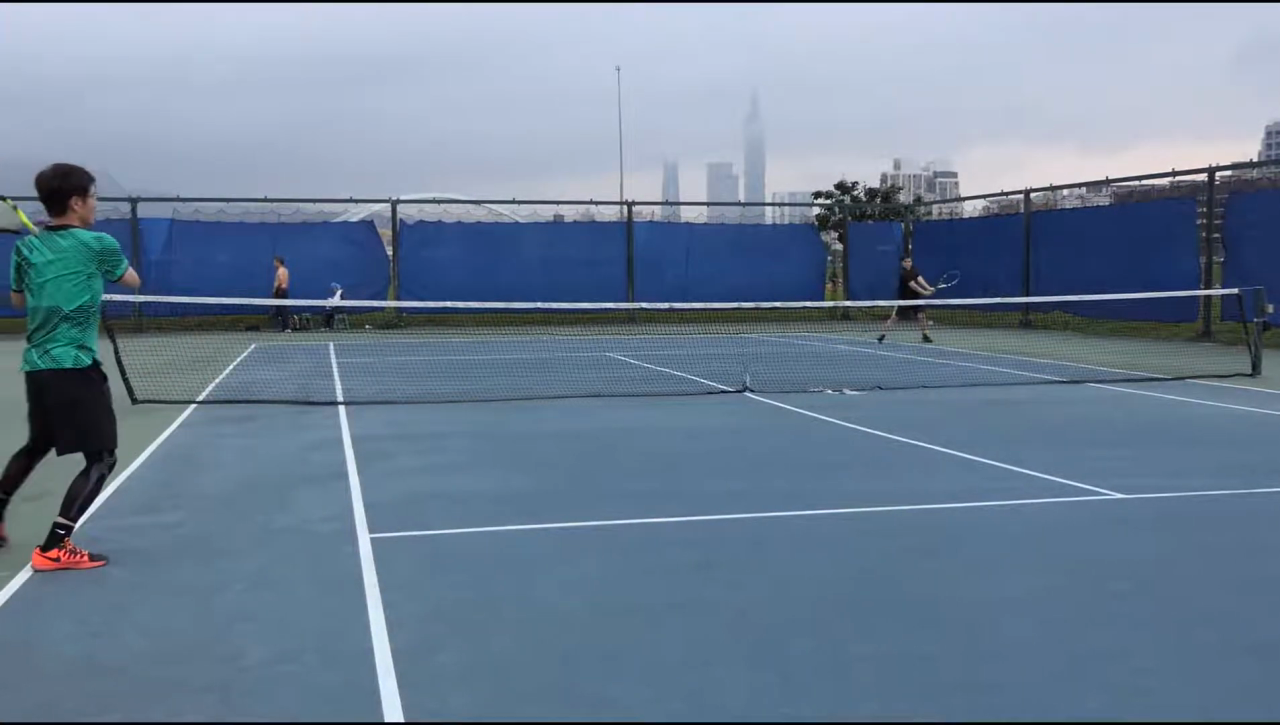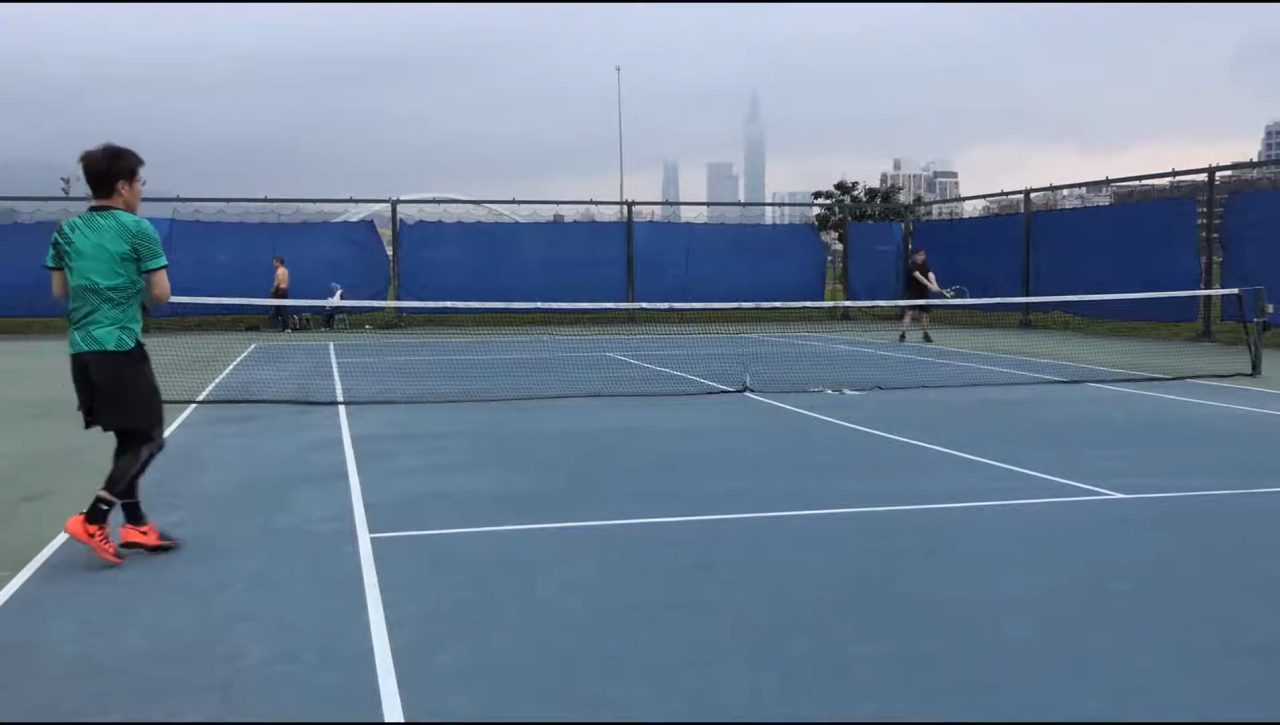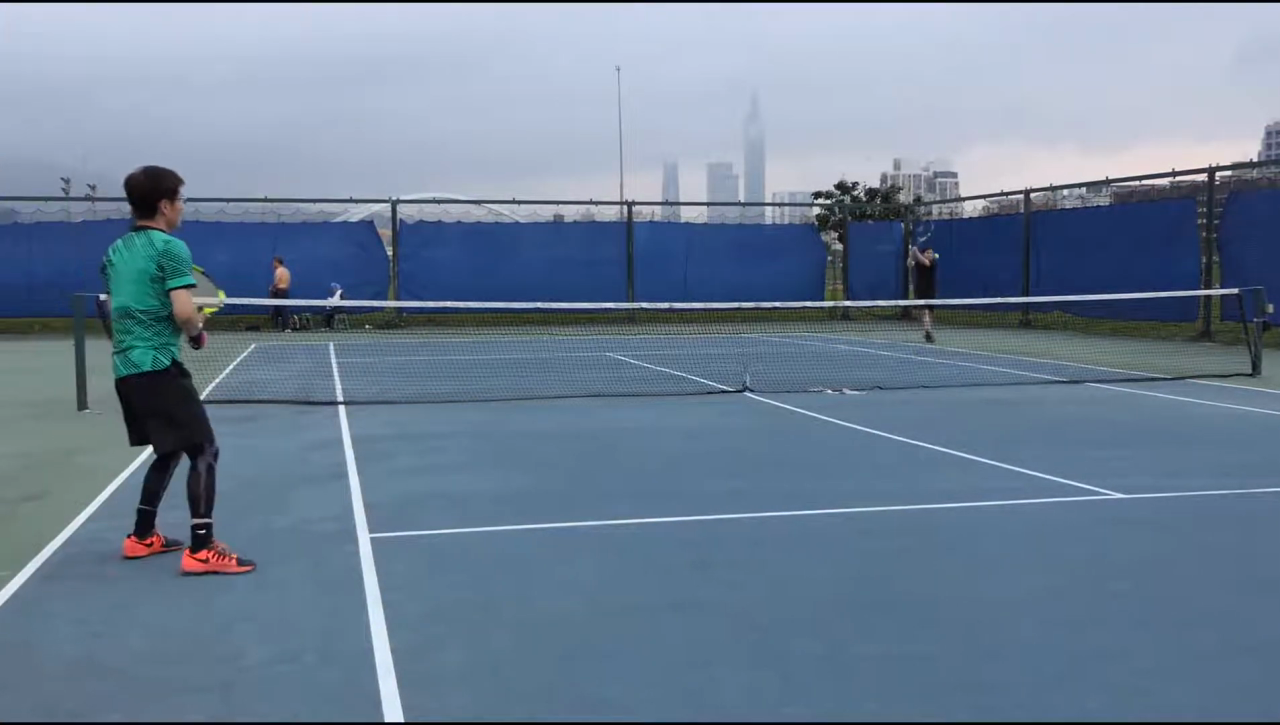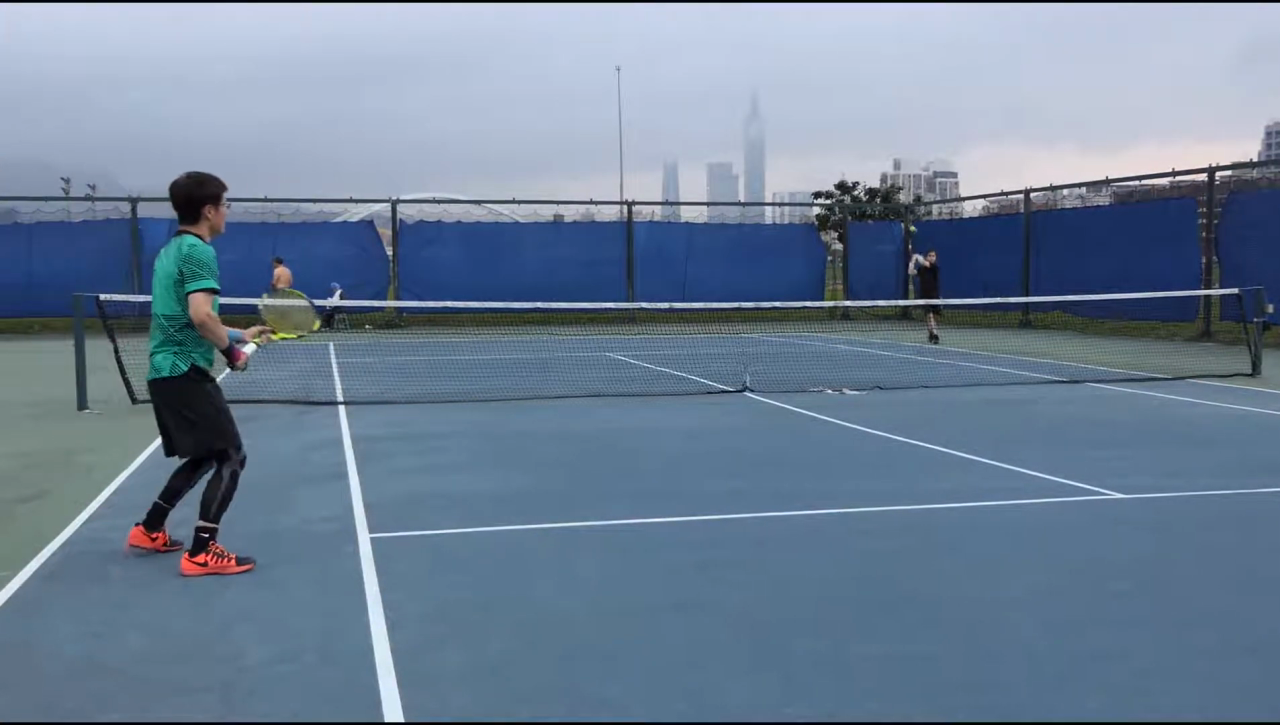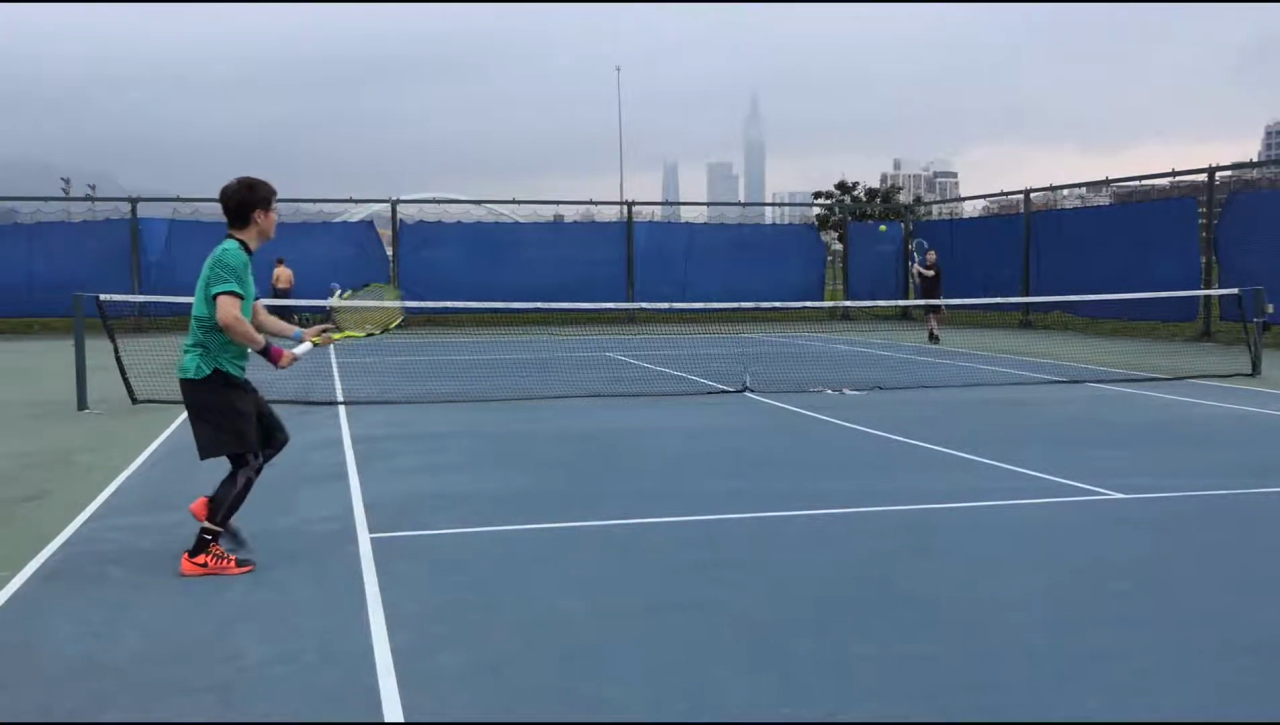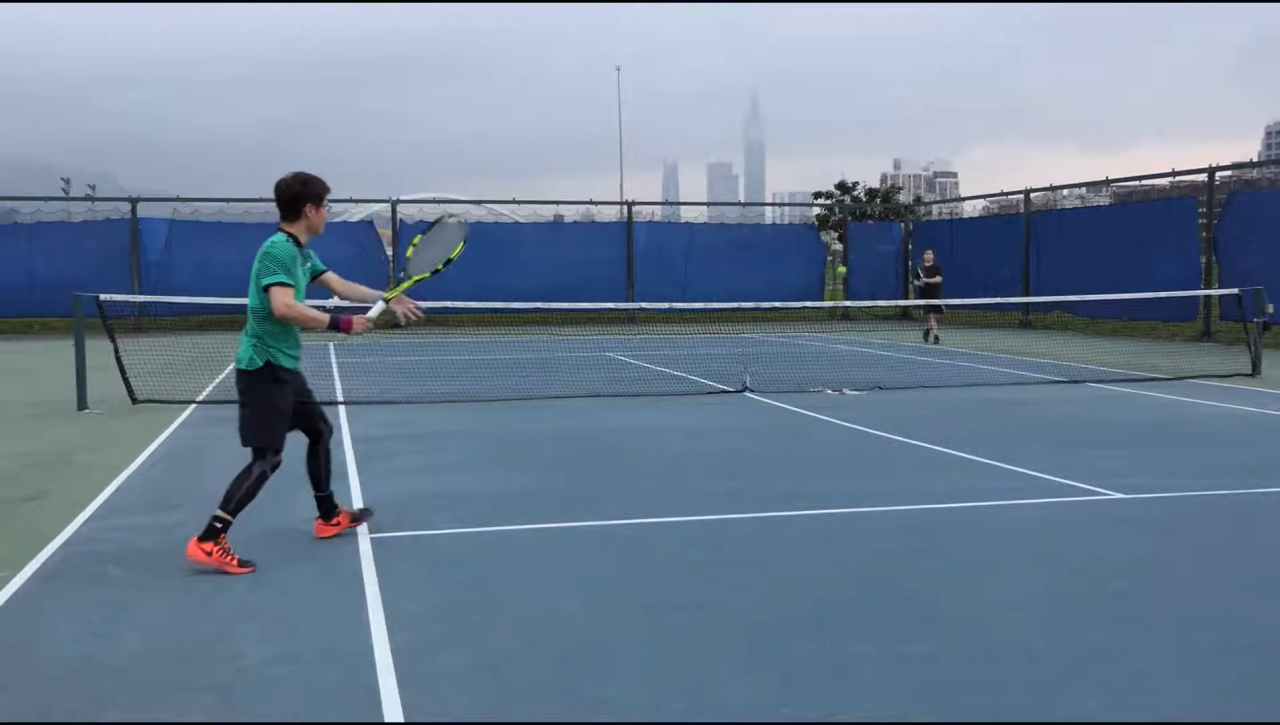
dt=0.2s
person 1, frame 1
right shoulder: (100, 244)
right elbow: (132, 282)
left hip: (37, 366)
right hip: (77, 367)
left knee: (38, 445)
right knee: (102, 458)
right ankle: (51, 547)
person 1, frame 2
left shoulder: (68, 230)
right shoulder: (138, 230)
left elbow: (60, 290)
right elbow: (161, 293)
left hip: (84, 349)
right hip: (121, 348)
left knee: (128, 437)
right knee: (150, 440)
left ankle: (137, 526)
right ankle: (91, 520)
person 1, frame 3
left shoulder: (116, 250)
right shoulder: (171, 248)
right elbow: (184, 313)
right wrist: (197, 334)
left hip: (127, 368)
right hip: (159, 367)
left knee: (169, 452)
right knee: (205, 451)
left ankle: (142, 535)
right ankle: (201, 549)
person 1, frame 4
left shoulder: (172, 251)
right shoulder: (199, 254)
right elbow: (200, 317)
left wrist: (238, 335)
right wrist: (229, 352)
left hip: (170, 371)
right hip: (183, 372)
left knee: (204, 457)
right knee: (232, 456)
left ankle: (150, 528)
right ankle: (201, 551)
person 1, frame 5
left shoulder: (236, 257)
right shoulder: (231, 258)
left elbow: (258, 316)
right elbow: (228, 319)
left wrist: (306, 333)
right wrist: (270, 350)
left hip: (226, 374)
right hip: (210, 376)
left knee: (274, 438)
right knee: (249, 461)
left ankle: (212, 507)
right ankle: (199, 553)
person 1, frame 6
left shoulder: (301, 253)
right shoulder: (275, 251)
left elbow: (341, 286)
right elbow: (283, 307)
left wrist: (388, 299)
right wrist: (340, 322)
left hip: (284, 367)
right hip: (263, 367)
left knee: (320, 431)
right knee: (265, 458)
left ankle: (330, 514)
right ankle: (208, 541)
